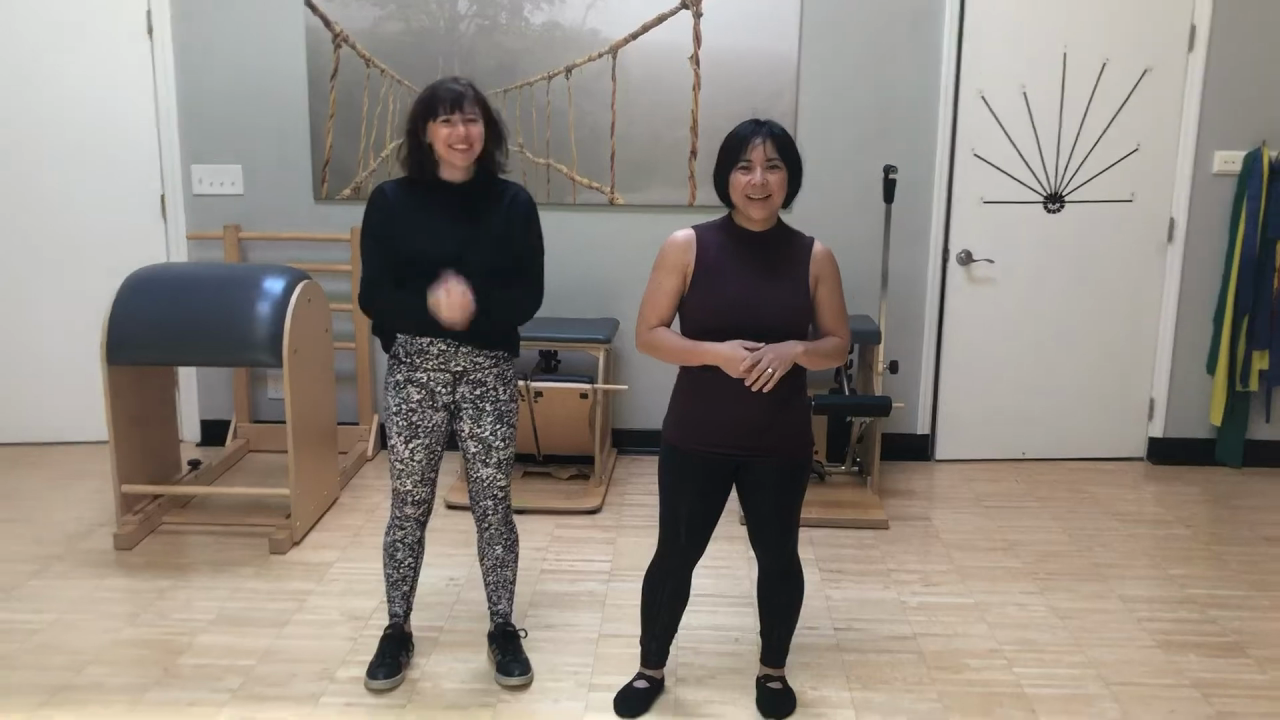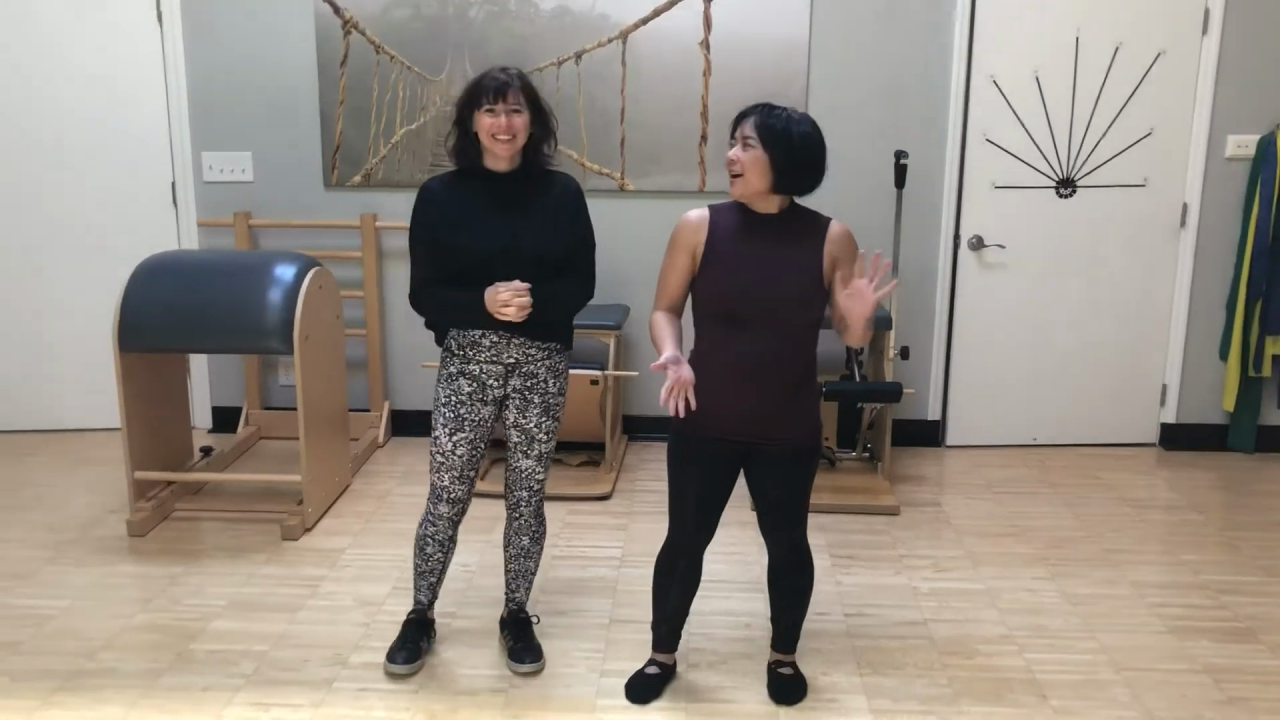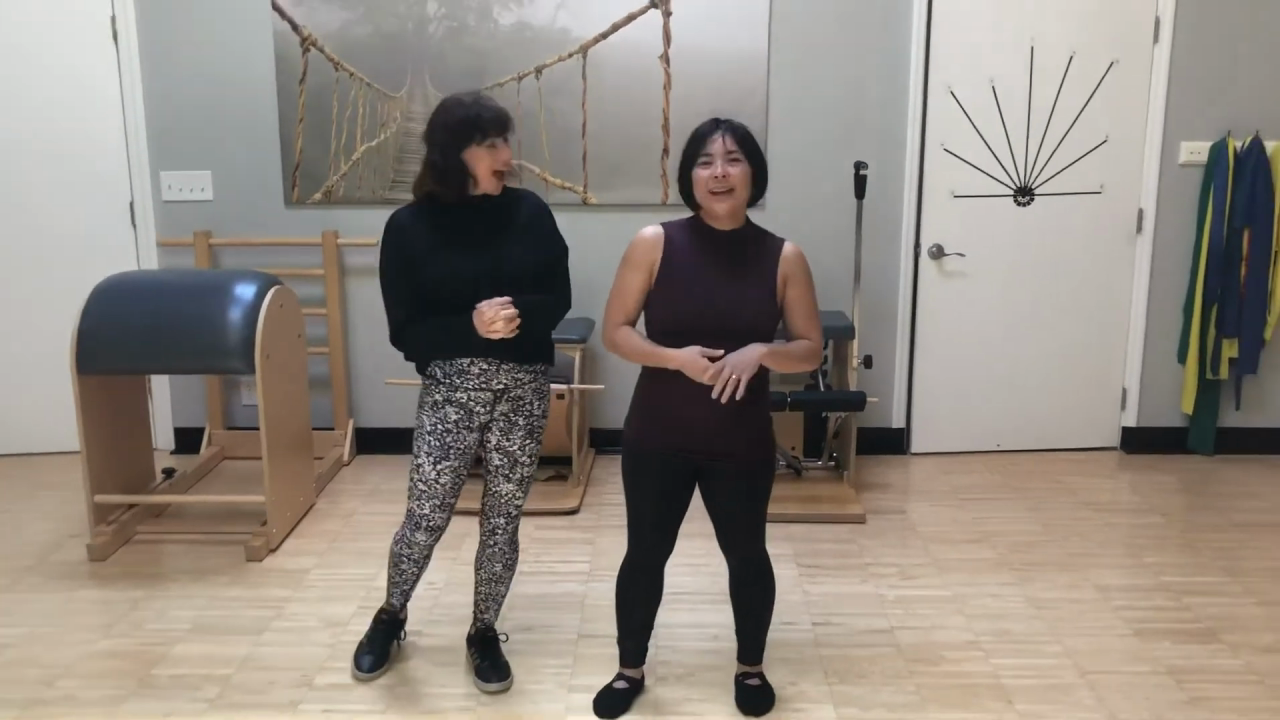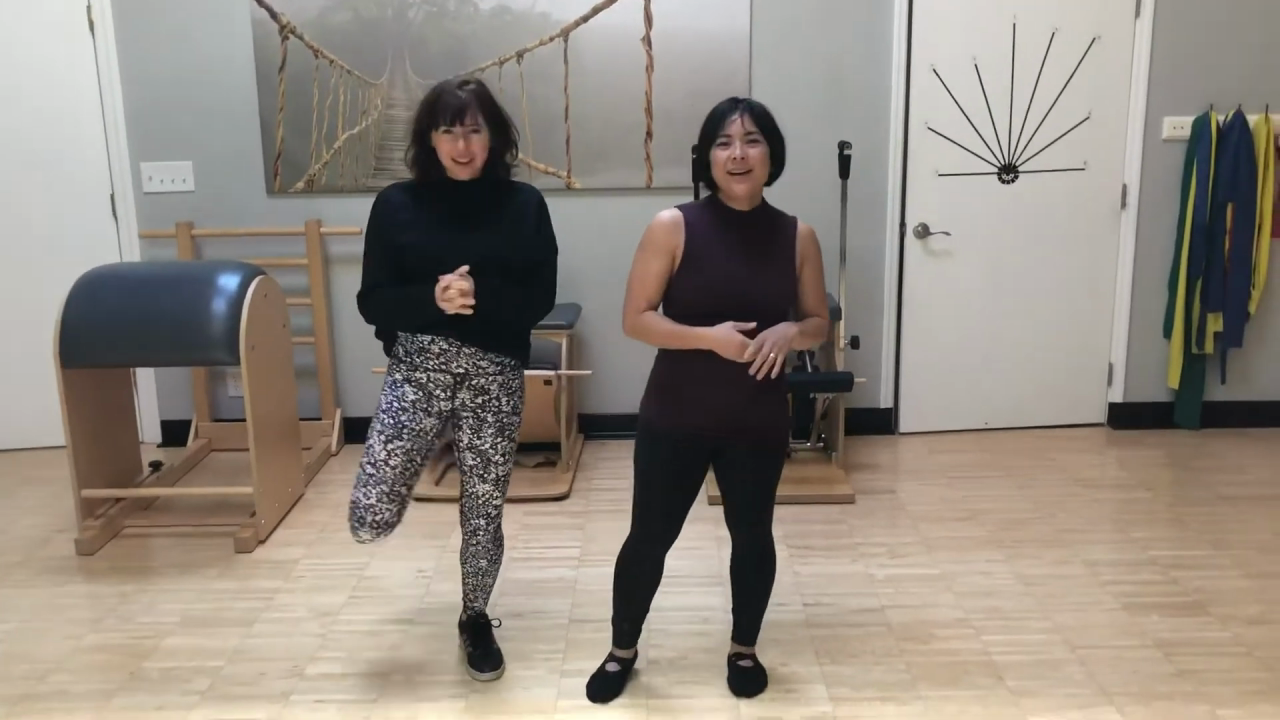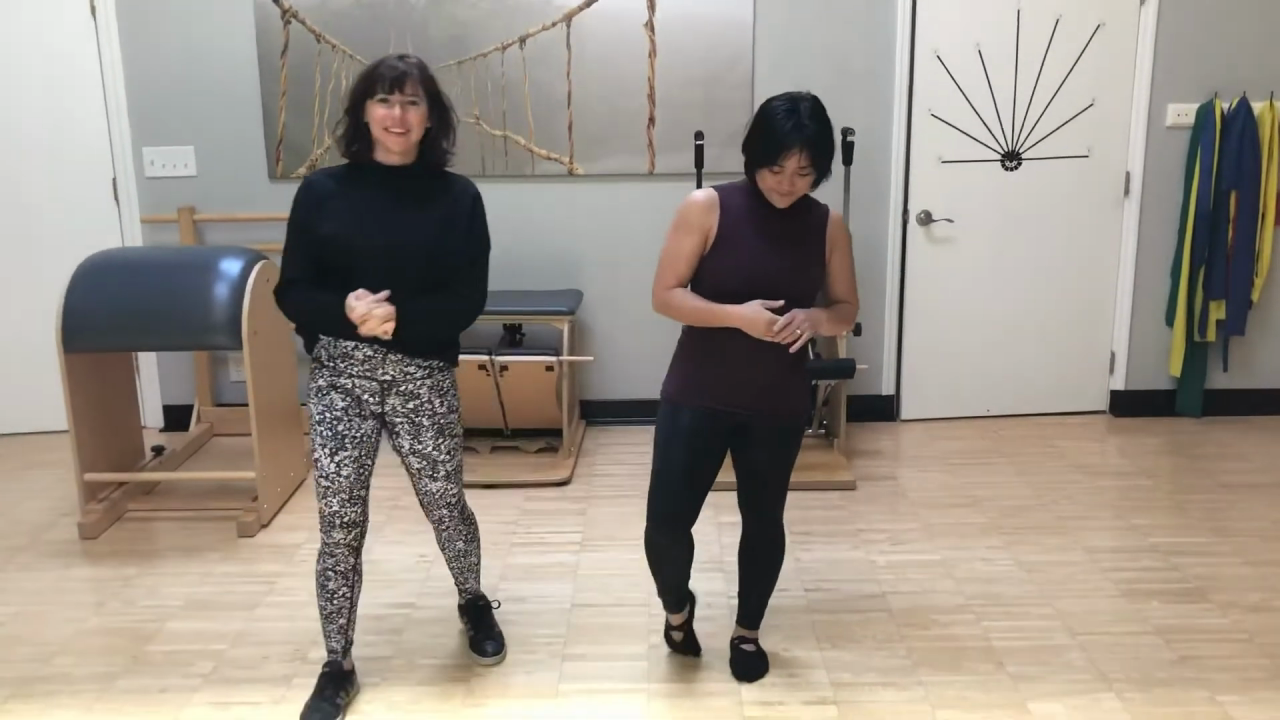
dt=0.7s
person 1, frame 1
left shoulder: (512, 202)
right shoulder: (391, 201)
left elbow: (529, 297)
right elbow: (373, 298)
left wrist: (478, 300)
right wrist: (428, 301)
left hip: (488, 369)
right hip: (414, 367)
left knee: (493, 504)
right knee: (409, 505)
left ankle: (503, 628)
right ankle: (397, 630)
person 1, frame 2
left shoulder: (561, 194)
right shoulder: (440, 196)
left elbow: (581, 286)
right elbow: (423, 294)
left wrist: (534, 300)
right wrist: (483, 303)
left hip: (541, 362)
right hip: (467, 360)
left knee: (527, 495)
right knee: (447, 495)
left ankle: (517, 614)
right ankle: (420, 615)
person 1, frame 3
left shoulder: (530, 212)
right shoulder: (410, 227)
left elbow: (558, 298)
right elbow: (405, 332)
left wrist: (518, 312)
right wrist: (472, 326)
left hip: (524, 386)
right hip: (451, 388)
left knee: (503, 518)
right knee: (426, 515)
left ankle: (484, 633)
right ankle: (390, 617)
person 1, frame 4
left shoulder: (524, 205)
right shoulder: (397, 205)
left elbow: (540, 299)
right elbow: (373, 301)
left wrist: (480, 296)
right wrist: (433, 298)
left hip: (495, 375)
right hip: (416, 368)
left knee: (483, 513)
right knee: (369, 519)
left ankle: (476, 620)
right ankle: (396, 484)
person 1, frame 5
left shoulder: (456, 197)
right shoulder: (322, 190)
left elbow: (468, 300)
right elbow: (291, 291)
left wrist: (401, 317)
right wrist: (345, 310)
left hip: (424, 376)
right hip: (339, 376)
left knee: (446, 506)
right knee: (340, 527)
left ankle: (473, 602)
right ankle: (337, 666)
person 2, frame 1
left shoulder: (813, 256)
right shoulder: (687, 246)
left elbow: (838, 344)
right elbow: (648, 334)
left wrist: (795, 350)
right wrist: (716, 352)
left hip: (781, 443)
right hip: (695, 439)
left knee: (778, 556)
right knee: (675, 555)
left ankle: (773, 670)
right ankle: (650, 669)
person 2, frame 2
left shoulder: (830, 237)
right shoulder: (699, 226)
left elbow: (856, 336)
right elbow: (664, 307)
left wrist: (856, 315)
right wrist: (672, 355)
left hip: (788, 430)
right hip: (704, 423)
left knee: (787, 543)
right knee: (685, 539)
left ankle: (782, 656)
right ankle: (662, 654)
person 2, frame 3
left shoulder: (783, 257)
right shoulder: (654, 244)
left elbow: (811, 348)
right elbow: (615, 329)
left wrist: (759, 353)
right wrist: (676, 358)
left hip: (742, 444)
right hip: (656, 439)
left knee: (747, 555)
right knee: (645, 555)
left ankle: (751, 667)
right ankle: (630, 669)
person 2, frame 4
left shoulder: (796, 237)
right shoulder: (673, 227)
left elbow: (819, 320)
right elbow: (635, 318)
left wrist: (788, 332)
right wrist: (708, 336)
left hip: (760, 420)
right hip: (674, 416)
left knee: (752, 535)
right knee: (649, 538)
left ankle: (744, 647)
right ankle: (622, 651)
person 2, frame 5
left shoulder: (827, 225)
right shoulder: (707, 206)
left elbow: (847, 309)
right elbow: (665, 295)
left wrist: (815, 318)
right wrist: (737, 315)
left hip: (778, 403)
right hip: (697, 394)
left knee: (763, 519)
right knee: (667, 518)
left ankle: (747, 631)
right ankle: (677, 607)
